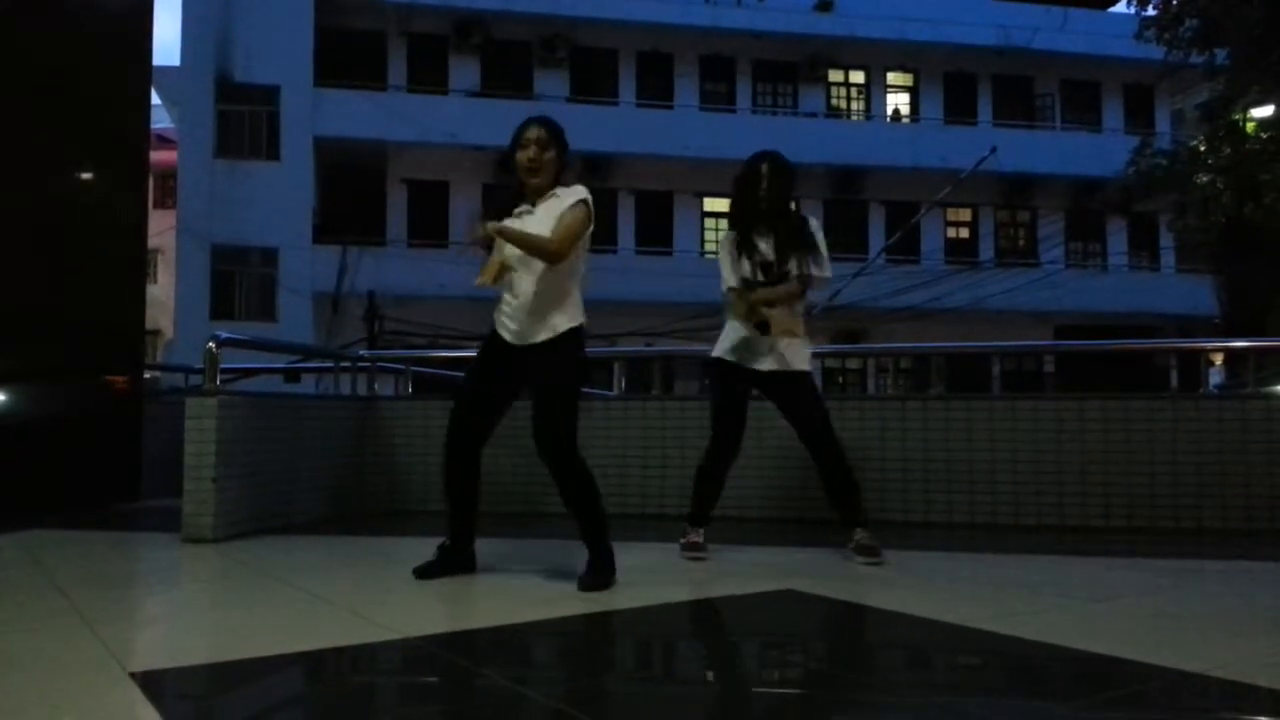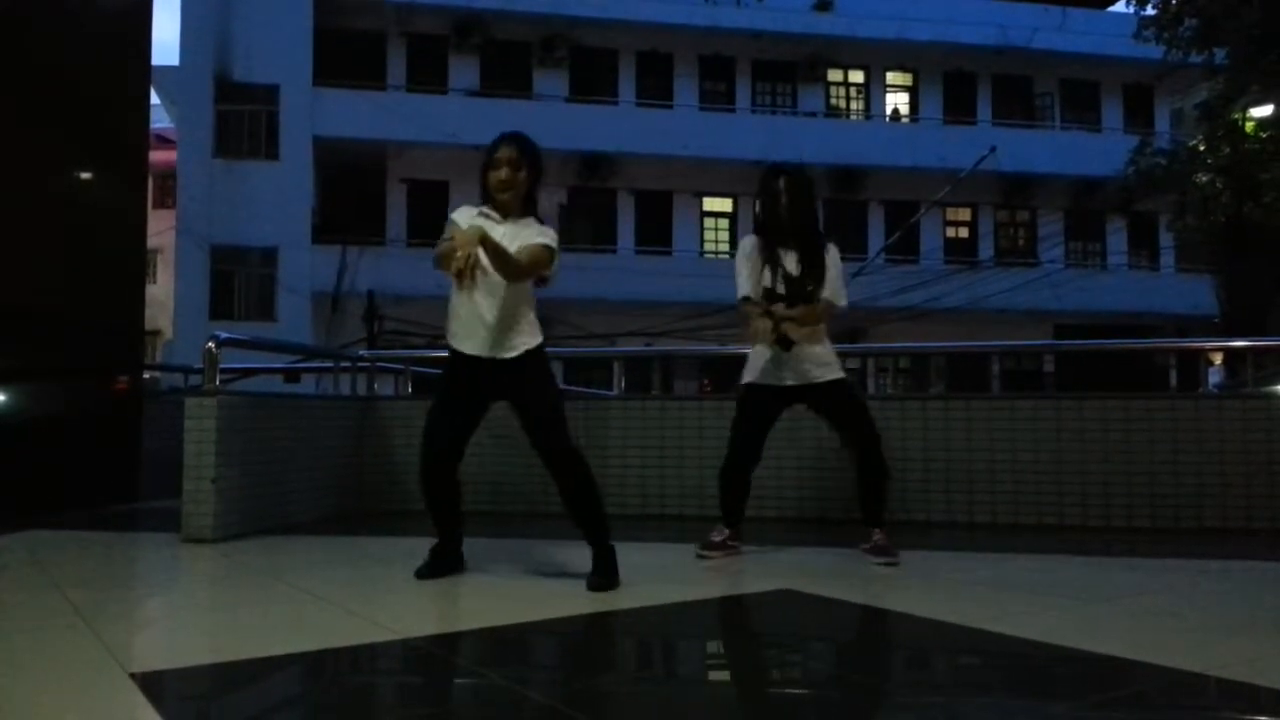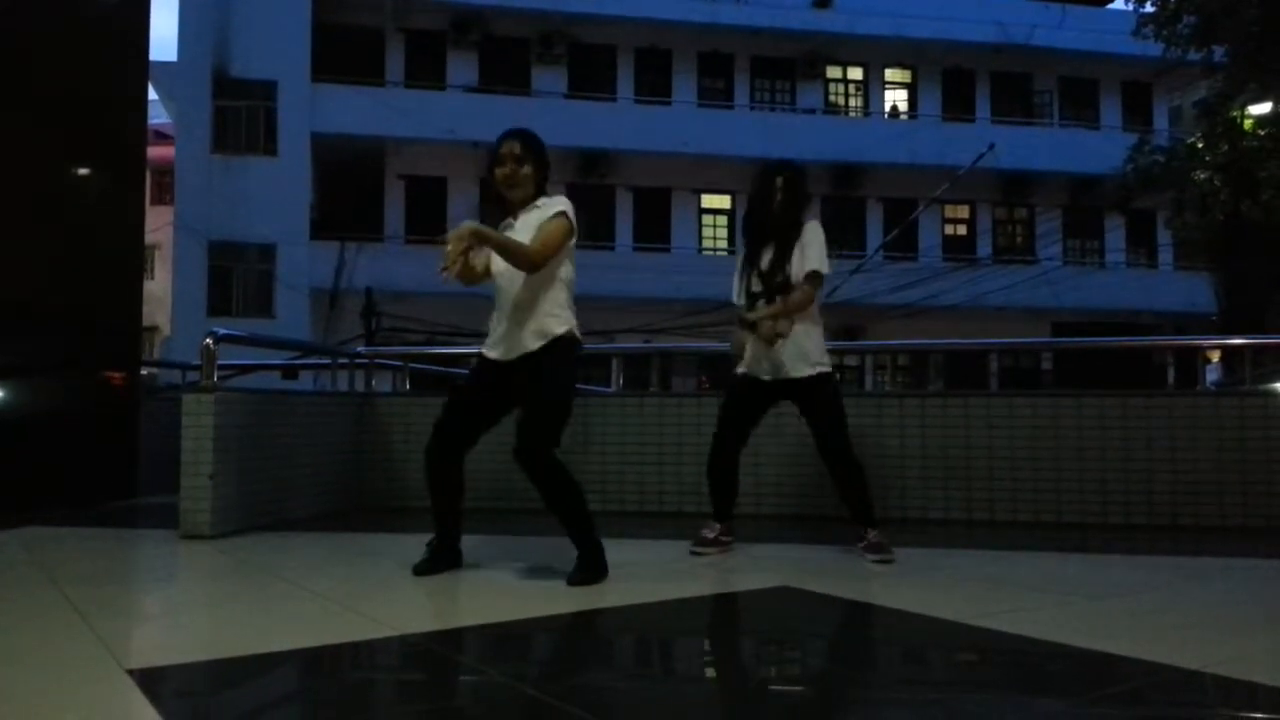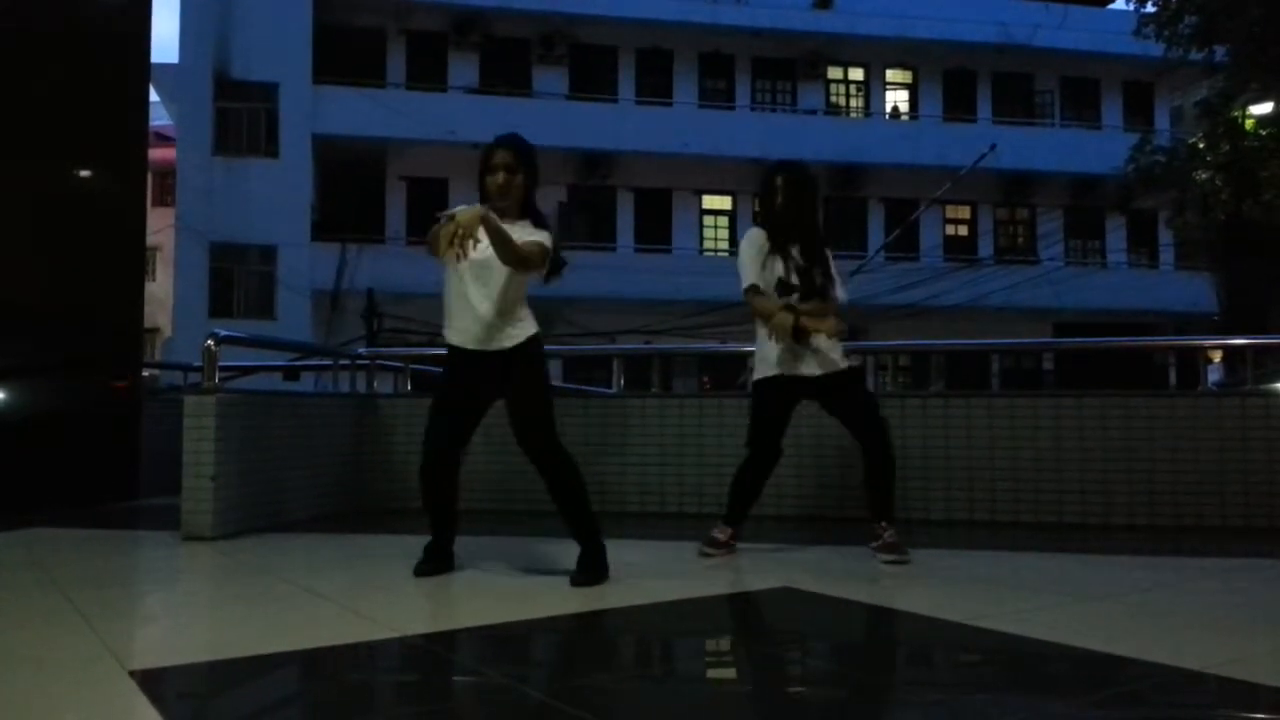
dt=0.5s
person 1, frame 1
left shoulder: (575, 199)
right shoulder: (514, 218)
left elbow: (555, 250)
right elbow: (493, 264)
left wrist: (500, 230)
right wrist: (493, 260)
left hip: (558, 343)
right hip: (504, 341)
left knee: (556, 448)
right knee: (460, 439)
left ankle: (600, 554)
right ankle: (459, 547)
person 1, frame 2
left shoulder: (540, 235)
right shoulder: (465, 216)
left elbow: (517, 271)
right elbow: (440, 258)
left wrist: (481, 237)
right wrist: (461, 246)
left hip: (521, 358)
right hip: (465, 359)
left knee: (558, 451)
right knee: (435, 461)
left ankle: (603, 553)
right ankle: (448, 549)
person 1, frame 3
left shoulder: (557, 210)
right shoulder: (503, 232)
left elbow: (533, 259)
right elbow: (473, 274)
left wrist: (477, 231)
right wrist: (462, 254)
left hip: (550, 352)
right hip: (500, 356)
left knee: (532, 454)
right knee: (442, 444)
left ankle: (590, 551)
right ankle: (446, 545)
person 1, frame 4
left shoulder: (536, 237)
right shoulder: (464, 214)
left elbow: (515, 259)
right elbow: (434, 246)
left wrist: (484, 219)
right wrist: (454, 223)
left hip: (516, 351)
right hip: (463, 355)
left knee: (543, 449)
right knee: (437, 454)
left ankle: (592, 549)
right ankle: (441, 546)
person 2, frame 1
left shoulder: (803, 230)
right shoulder: (734, 240)
left elbow: (802, 288)
right elbow: (735, 299)
left wrist: (759, 297)
right wrist: (768, 313)
left hip: (789, 360)
right hip: (735, 356)
left knee: (825, 444)
right knee: (723, 446)
left ankle: (859, 530)
right ankle: (695, 528)
person 2, frame 2
left shoulder: (826, 252)
right shoulder: (752, 247)
left elbow: (823, 310)
right elbow: (749, 308)
left wrist: (773, 314)
right wrist: (786, 327)
left hip: (821, 372)
right hip: (767, 373)
left knee: (868, 443)
right knee: (739, 455)
left ankle: (876, 531)
right ankle: (730, 530)
person 2, frame 3
left shoulder: (809, 232)
right shoulder: (749, 254)
left elbow: (808, 290)
right elbow: (744, 309)
left wrist: (757, 319)
right wrist: (755, 324)
left hip: (807, 366)
right hip: (756, 368)
left knee: (836, 449)
right knee: (723, 445)
left ankle: (868, 529)
right ankle: (721, 525)
person 2, frame 4
left shoulder: (818, 251)
right shoulder: (756, 239)
left elbow: (829, 304)
right elbow: (756, 301)
left wrist: (790, 311)
right wrist: (805, 322)
left hip: (830, 364)
right hip: (778, 366)
left knee: (876, 436)
right knee: (762, 453)
left ankle: (884, 528)
right ankle: (728, 528)
